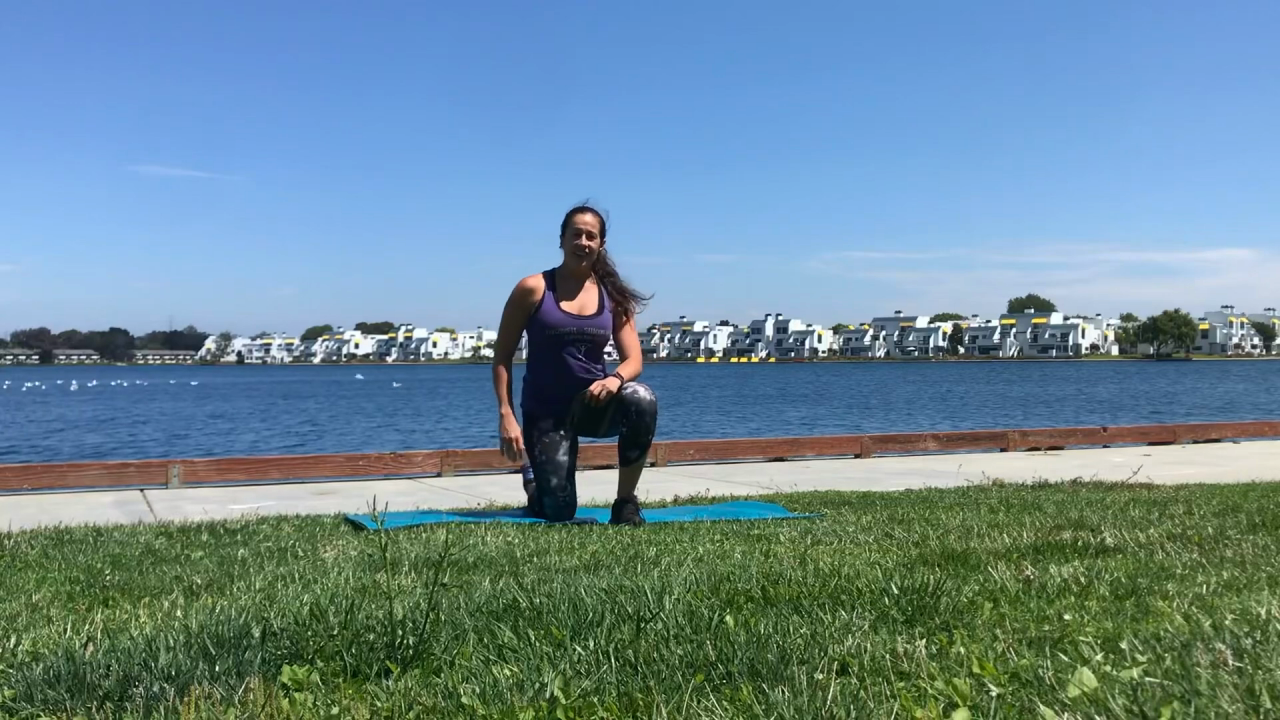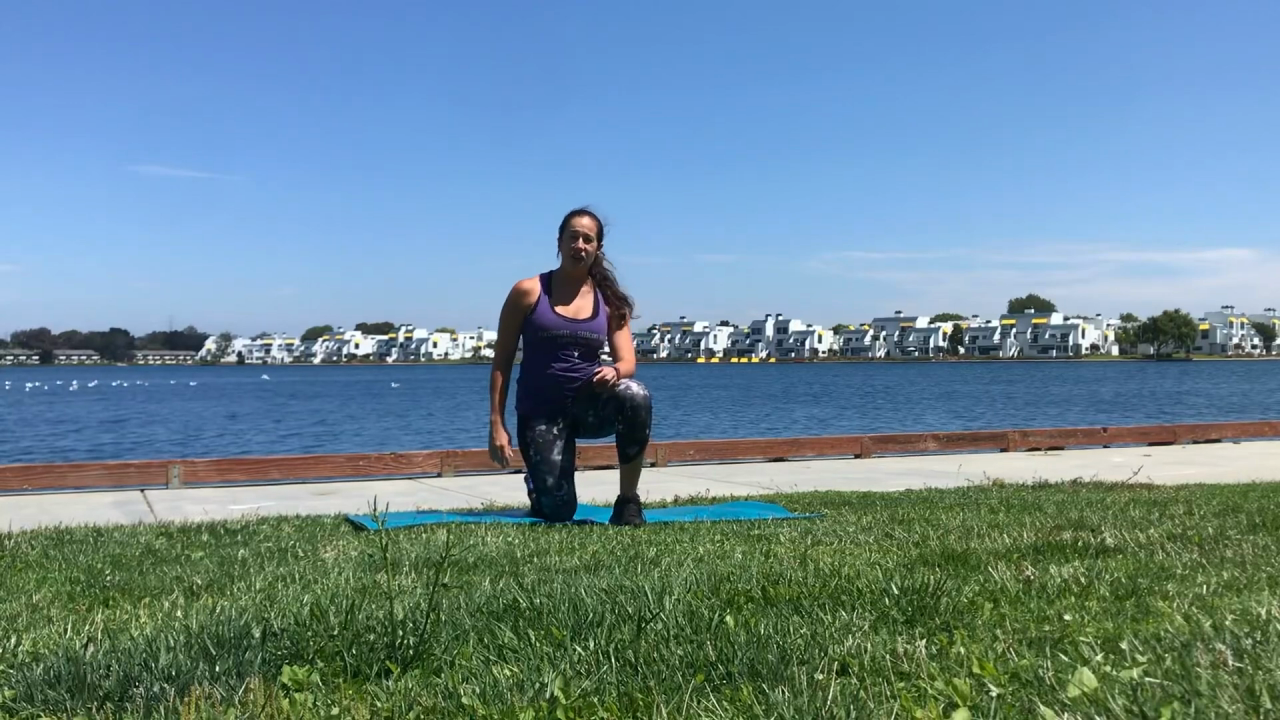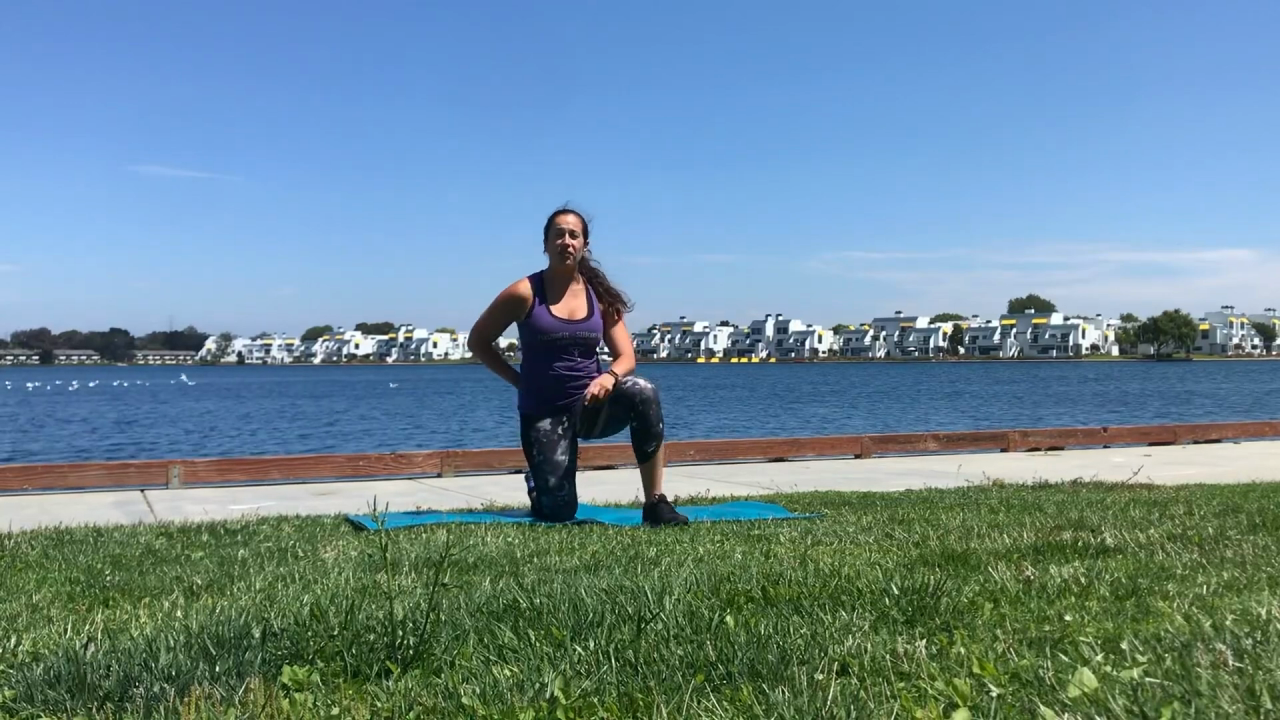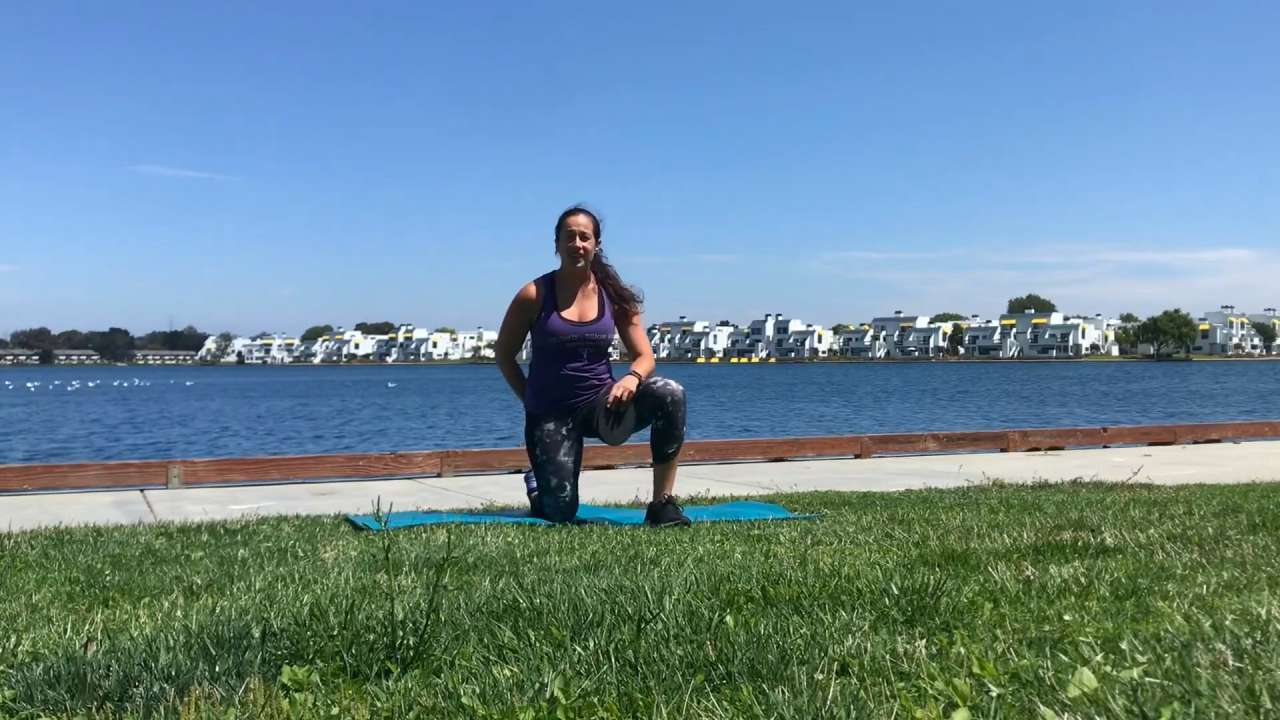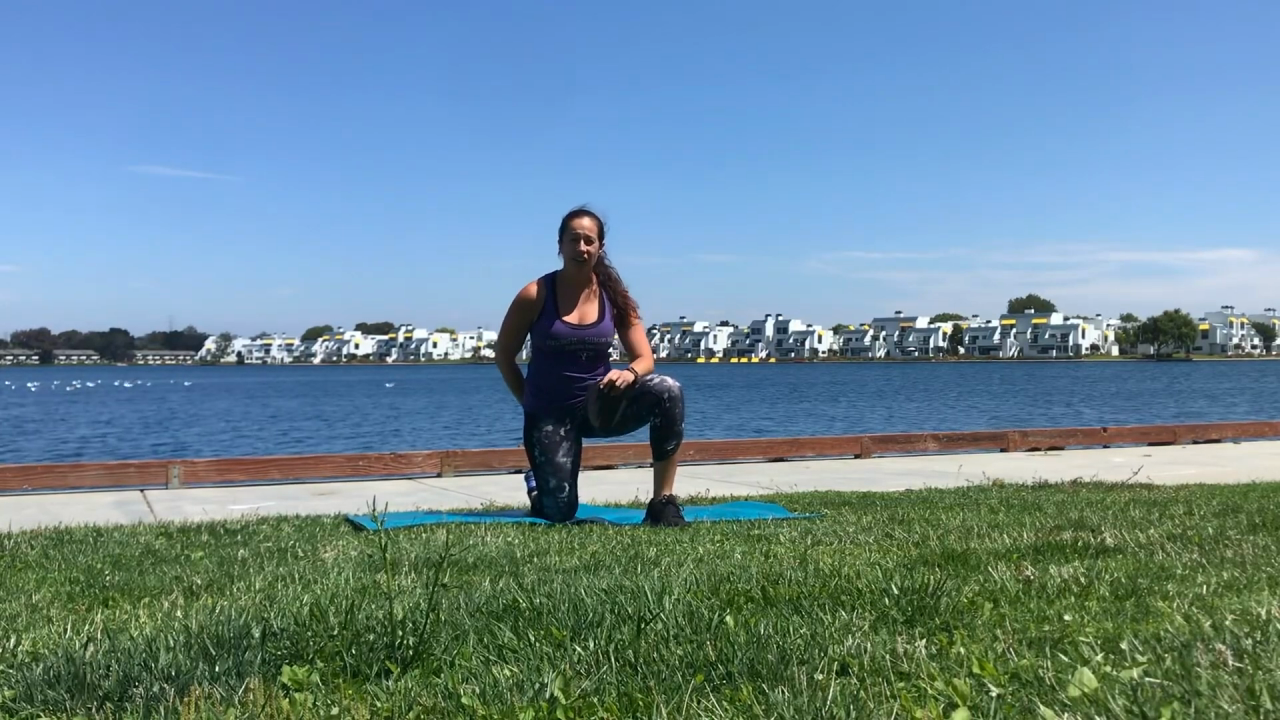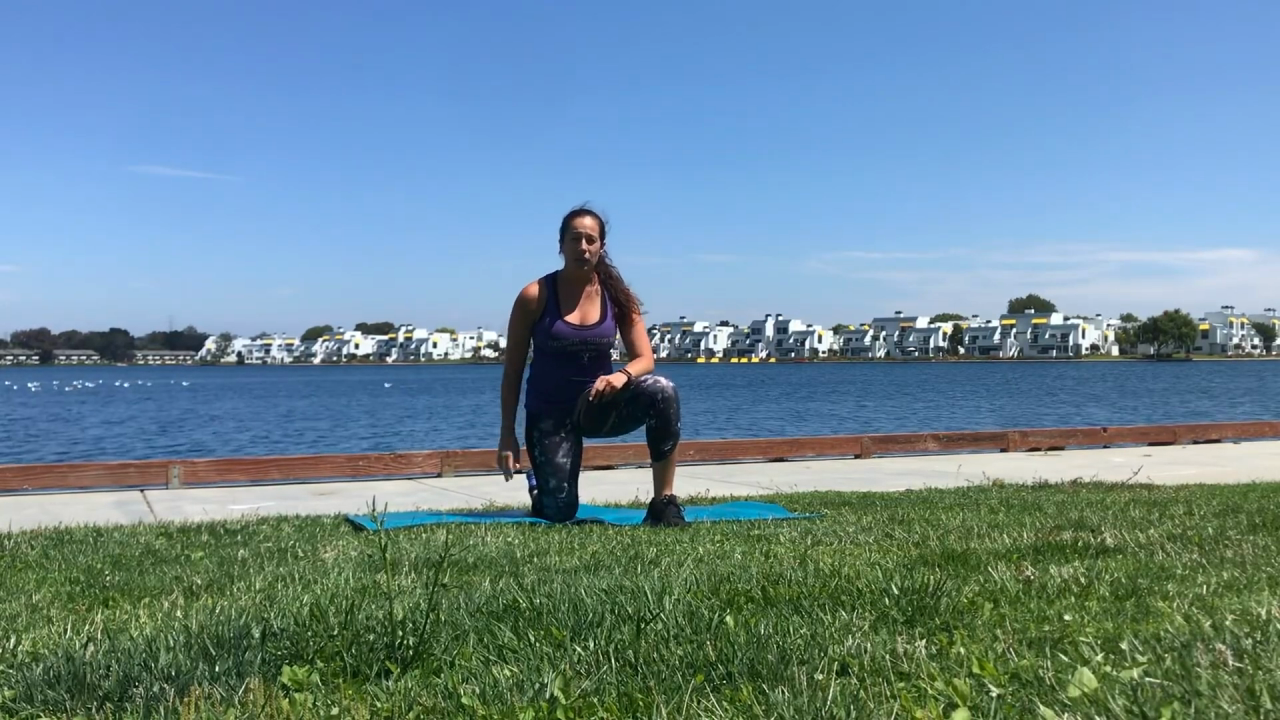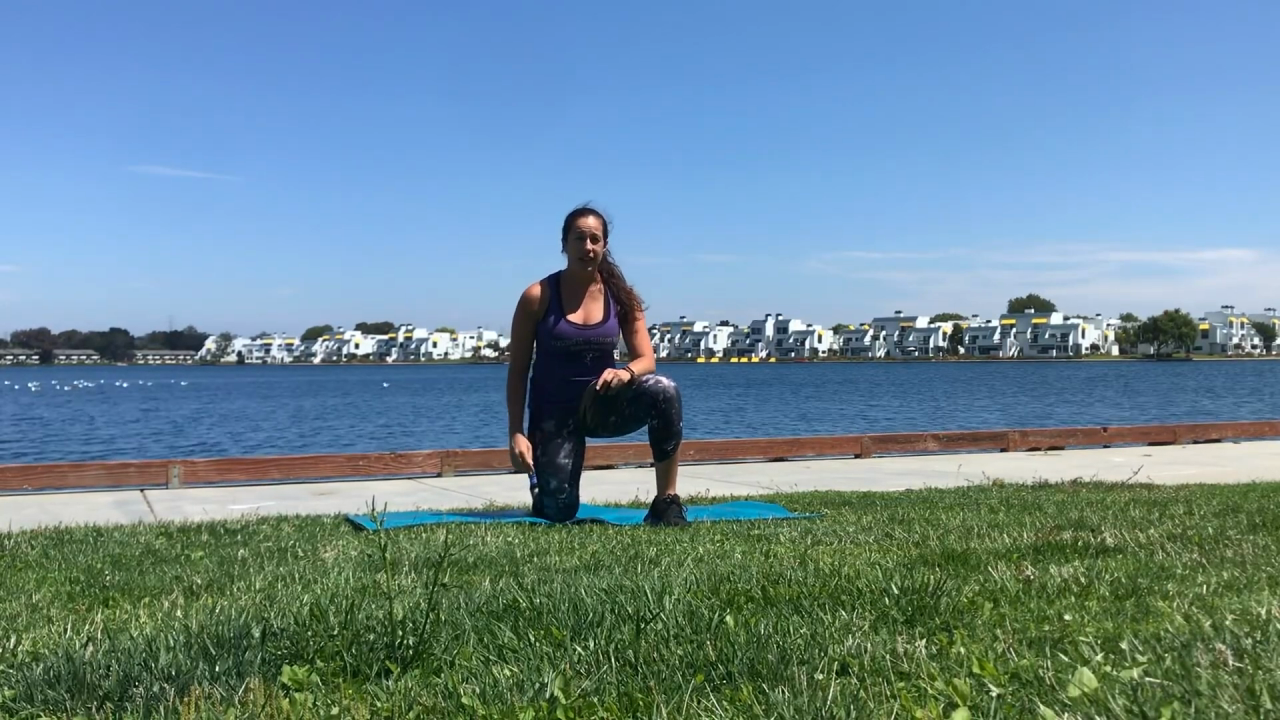
dt=0.7s
person 1, frame 1
left shoulder: (613, 296)
right shoulder: (533, 289)
left elbow: (634, 360)
right elbow: (502, 357)
left wrist: (615, 379)
right wrist: (507, 415)
left hip: (593, 404)
right hip: (546, 412)
left knee: (642, 399)
right knee: (560, 511)
left ankle: (626, 503)
right ankle: (537, 482)
person 1, frame 2
left shoulder: (610, 300)
right shoulder: (528, 292)
left elbow: (628, 361)
right elbow: (502, 361)
left wrist: (614, 371)
right wrist: (497, 424)
left hip: (589, 405)
right hip: (540, 413)
left knee: (635, 395)
right knee: (559, 511)
left ankle: (628, 501)
right ankle: (537, 485)
person 1, frame 3
left shoulder: (600, 295)
right shoulder: (524, 293)
left elbow: (627, 357)
right elbow: (478, 342)
left wrist: (610, 377)
right wrist: (523, 381)
left hip: (590, 404)
right hip: (544, 412)
left knee: (642, 392)
right knee: (559, 511)
left ankle: (656, 504)
right ankle: (537, 485)
person 1, frame 4
left shoulder: (614, 295)
right shoulder: (534, 295)
left elbow: (645, 356)
right elbow: (504, 354)
left wrist: (632, 378)
right wrist: (532, 402)
left hip: (601, 403)
right hip: (551, 413)
left knee: (669, 394)
right knee: (560, 511)
left ankle: (662, 503)
right ankle: (537, 485)
person 1, frame 5
left shoulder: (614, 296)
right shoulder: (535, 296)
left elbow: (645, 358)
right elbow: (504, 355)
left wrist: (629, 373)
right wrist: (530, 403)
left hip: (599, 404)
right hip: (550, 413)
left knee: (667, 390)
right knee: (560, 512)
left ankle: (663, 502)
right ankle: (538, 487)
person 1, frame 6
left shoulder: (617, 295)
right shoulder: (535, 296)
left elbow: (645, 359)
right elbow: (513, 368)
left wrist: (623, 376)
right wrist: (508, 433)
left hip: (600, 405)
right hip: (550, 414)
left knee: (661, 391)
right knee: (560, 512)
left ankle: (664, 502)
right ankle: (540, 488)
person 1, frame 7
left shoulder: (621, 296)
right shoulder: (538, 297)
left elbow: (646, 359)
right elbow: (518, 370)
left wrist: (626, 373)
right wrist: (517, 433)
left hip: (604, 405)
right hip: (553, 414)
left knee: (663, 390)
right knee: (560, 511)
left ankle: (666, 502)
right ankle: (540, 485)
